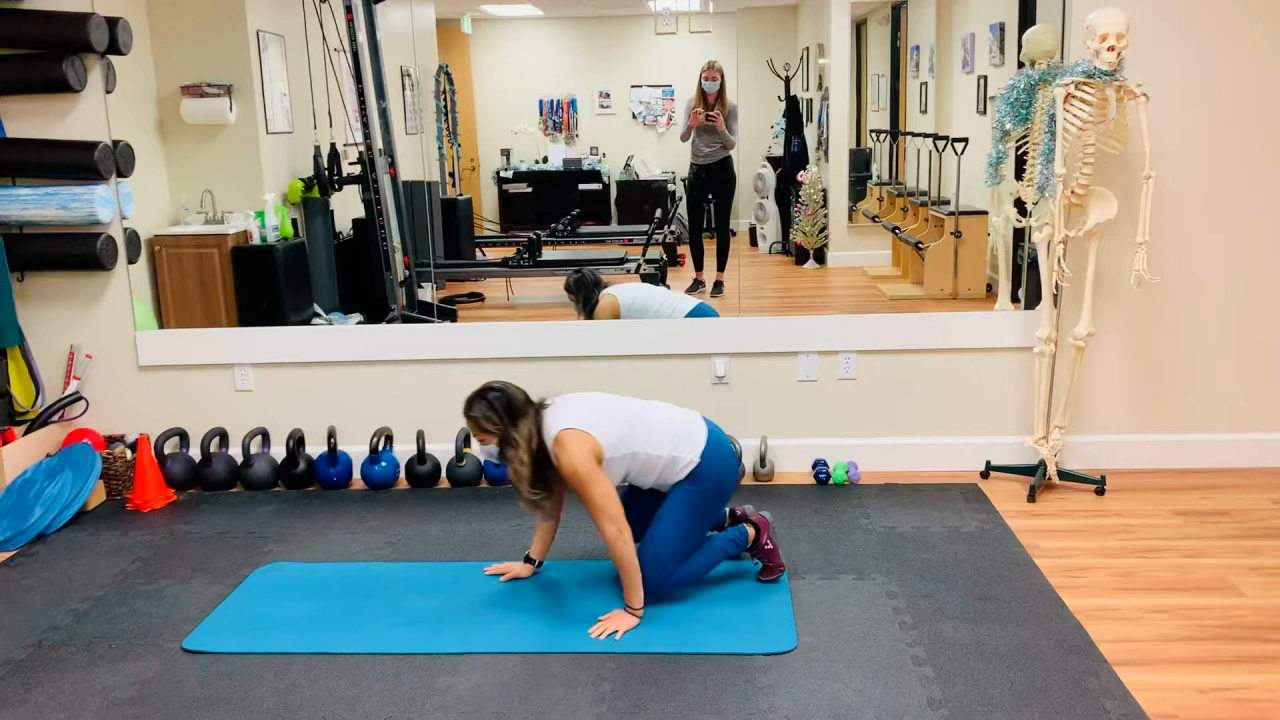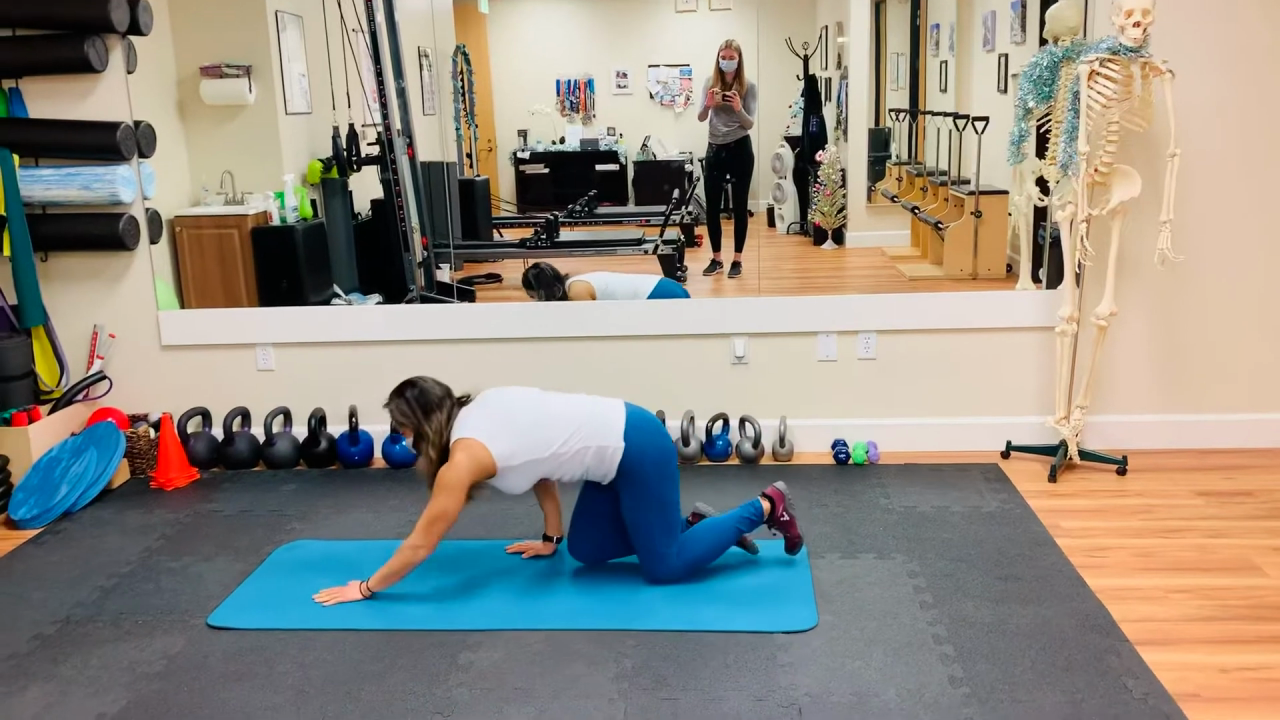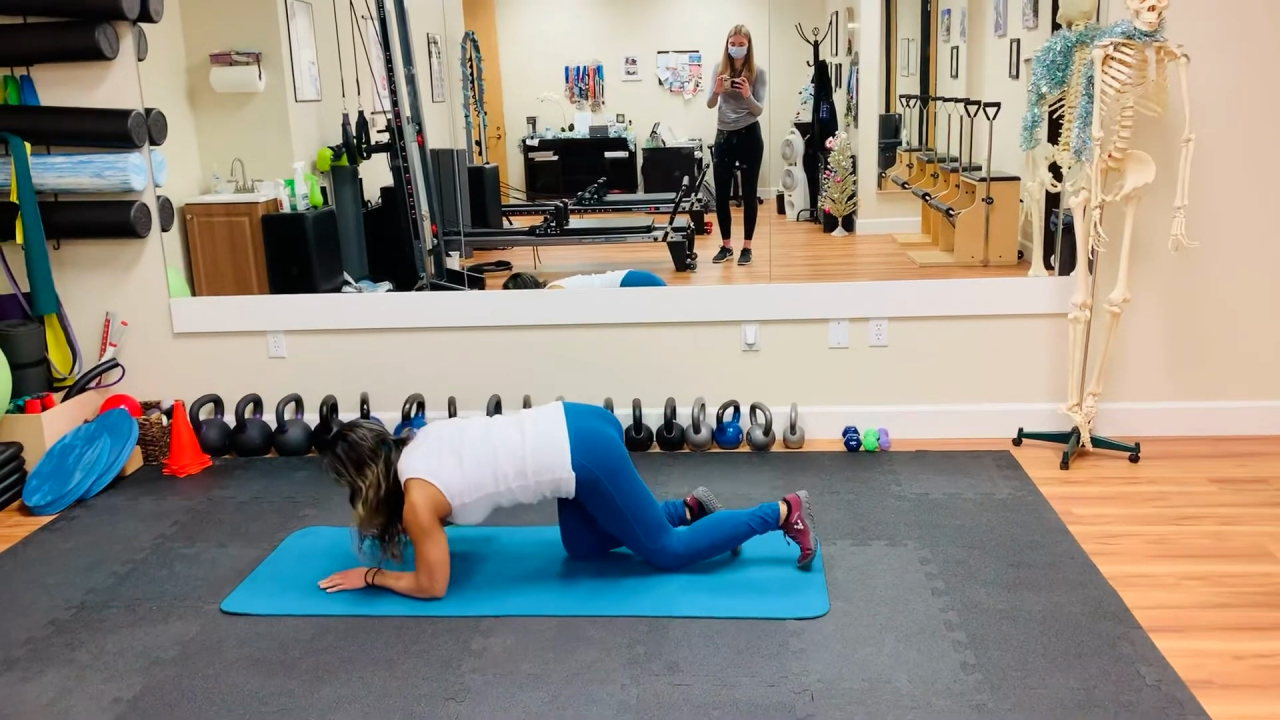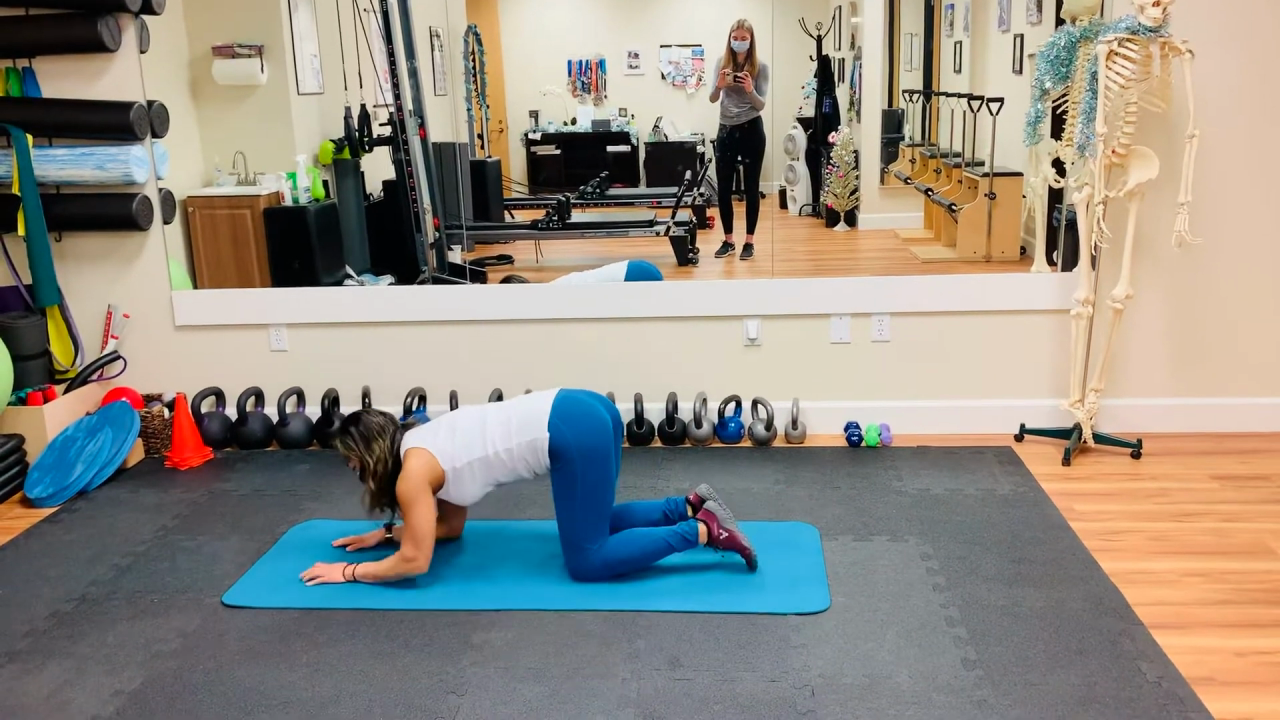
dt=0.7s
person 1, frame 1
left shoulder: (569, 447)
right shoulder: (546, 420)
left elbow: (615, 529)
right elbow: (553, 498)
left wrist: (632, 609)
right wrist: (531, 561)
left hip: (707, 463)
right hip: (683, 448)
left knee: (655, 577)
right knee: (635, 534)
left ankle: (749, 534)
right ankle: (728, 518)
person 1, frame 2
left shoulder: (463, 456)
right shoulder: (480, 408)
left elbow: (421, 544)
left wrist: (365, 588)
right wrist: (551, 537)
left hip: (640, 450)
right hip: (624, 432)
left knee: (662, 567)
right knee: (586, 552)
left ankle: (764, 508)
right ankle: (692, 524)
person 1, frame 3
left shoulder: (416, 498)
right shoulder: (420, 440)
left elbow: (432, 586)
left wrist: (368, 575)
right wrist: (385, 527)
left hip: (584, 455)
right hip: (574, 421)
left knee: (664, 549)
right knee: (582, 547)
left ankle: (783, 513)
right ankle: (690, 507)
person 1, frame 4
left shoulder: (414, 471)
right shoulder: (427, 447)
left elbow: (415, 561)
right elbow: (450, 527)
left wrist: (349, 572)
right wrist: (386, 533)
left hip: (574, 432)
right hip: (586, 411)
left knee: (587, 561)
right knee: (590, 525)
left ankle: (703, 531)
right ankle: (692, 506)
person 2, frame 1
left shoulder: (730, 107)
right shoulder: (693, 104)
left elbow: (732, 145)
right elbow: (683, 138)
left wrist: (722, 129)
right wrist: (691, 125)
left hip: (722, 170)
right hip: (697, 170)
left knee: (721, 226)
right knee: (694, 226)
left ankle: (719, 279)
right ankle: (699, 278)
person 2, frame 2
left shoulder: (748, 86)
right shoulder: (710, 83)
left elbow: (750, 124)
right elbow: (701, 118)
left wrist: (738, 108)
right wrist: (708, 104)
left hip: (740, 149)
right hip: (715, 149)
left knee: (739, 206)
right knee: (712, 206)
left ankle: (737, 260)
right ankle: (716, 259)
person 2, frame 3
left shoulder: (757, 72)
right shoulder: (719, 69)
left elbow: (759, 111)
right elbow: (710, 105)
left wrist: (747, 95)
right wrist: (716, 91)
left hip: (749, 136)
right hip: (724, 136)
left knee: (748, 193)
right knee: (721, 194)
left ankle: (747, 247)
right ankle: (726, 246)
person 2, frame 4
left shoulder: (760, 67)
right shoulder: (722, 63)
left elbow: (761, 105)
right elbow: (712, 99)
left wrist: (749, 90)
right wrist: (719, 86)
left hip: (751, 130)
right hip: (726, 130)
left knee: (751, 188)
right knee: (724, 188)
left ankle: (749, 242)
right ankle: (728, 240)
